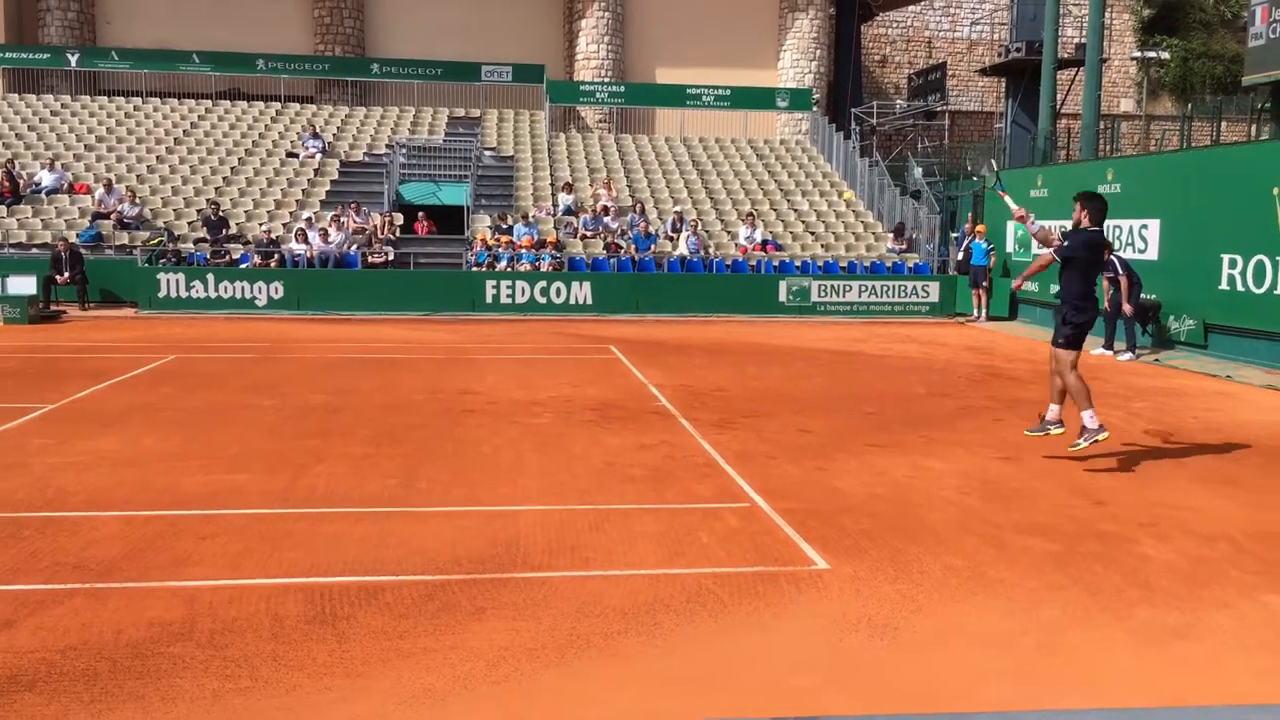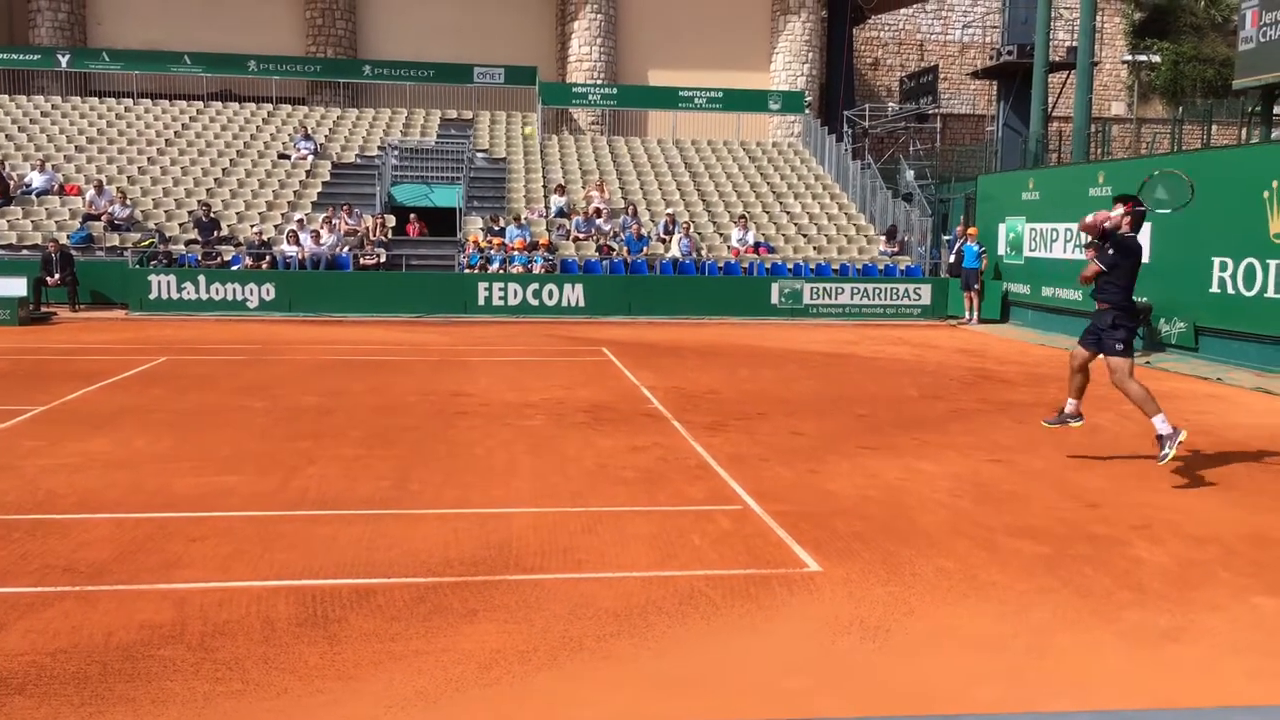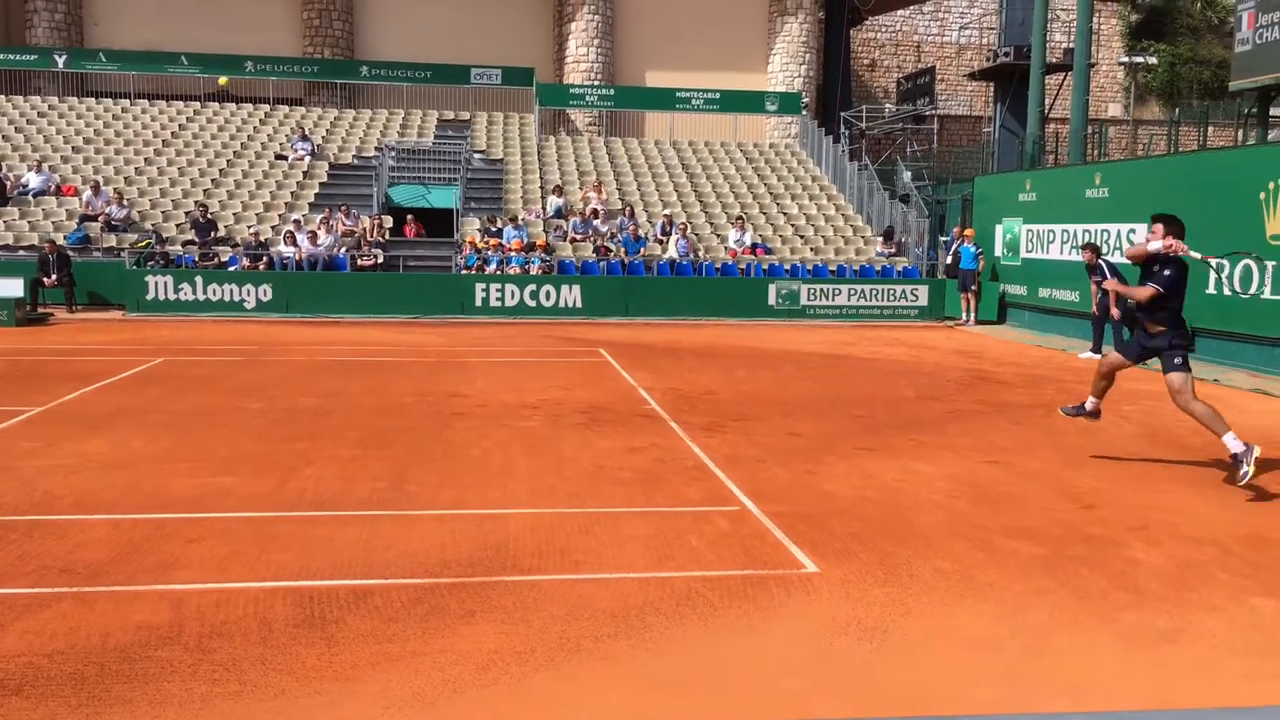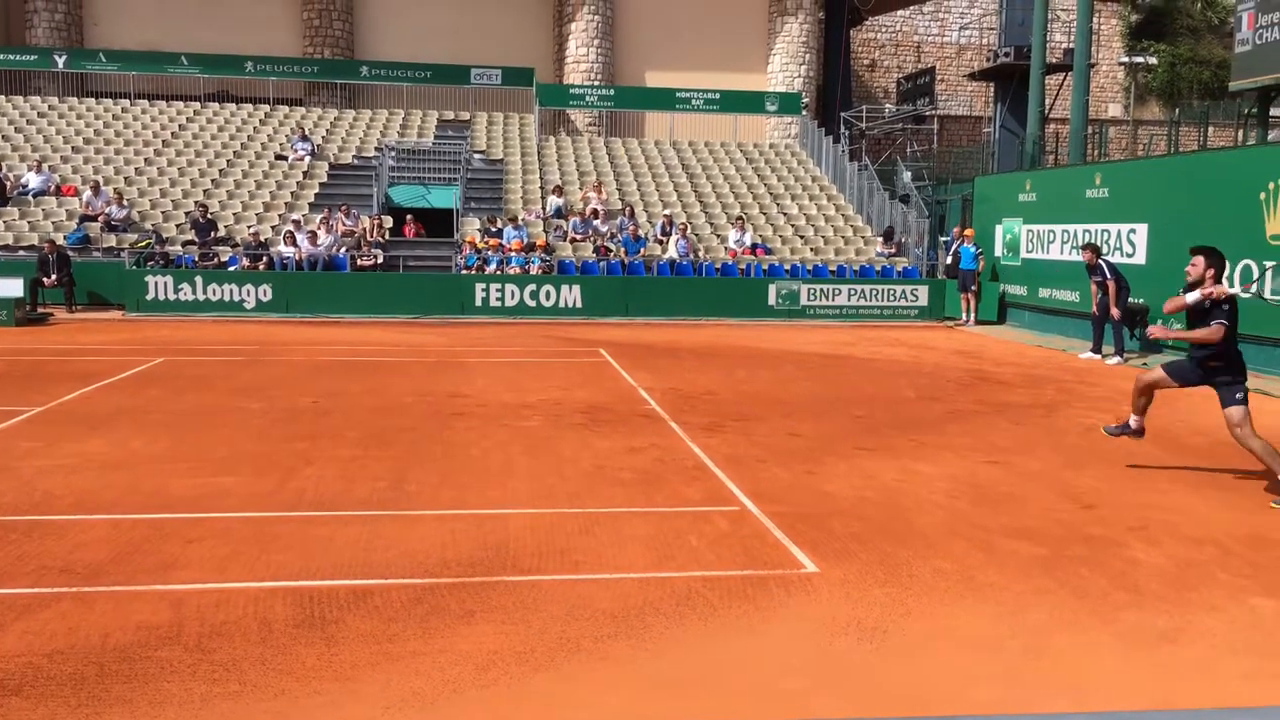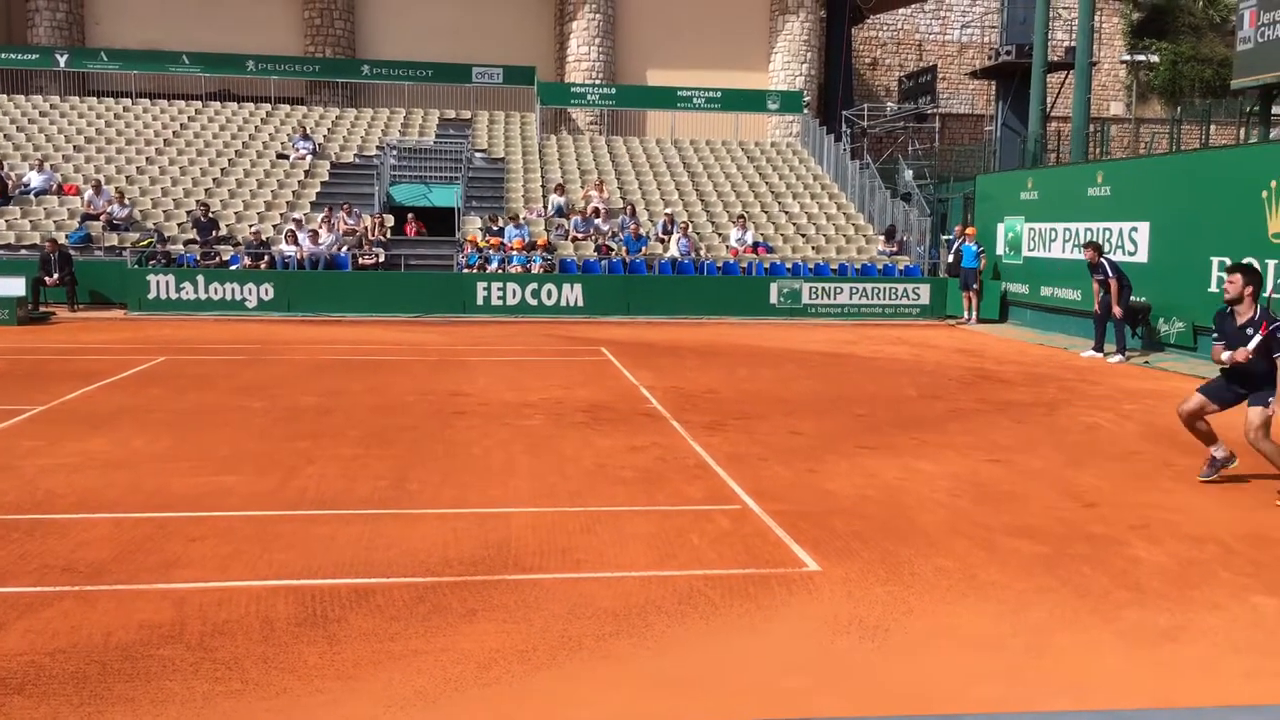
dt=0.1s
person 1, frame 1
left shoulder: (1080, 238)
right shoulder: (1095, 239)
left elbow: (1044, 261)
right elbow: (1053, 241)
left wrist: (1021, 278)
right wrist: (1028, 222)
left hip: (1074, 310)
right hip: (1081, 308)
left knee: (1066, 369)
right knee: (1056, 366)
left ankle: (1093, 426)
right ankle: (1053, 419)
person 1, frame 2
left shoulder: (1125, 245)
right shoulder: (1112, 237)
left elbow: (1087, 273)
right elbow: (1086, 226)
left wrist: (1091, 257)
right wrist: (1106, 218)
left hip: (1119, 319)
right hip: (1103, 316)
left knee: (1122, 379)
right knee: (1077, 363)
left ankle: (1166, 432)
right ankle: (1072, 411)
person 1, frame 3
left shoulder: (1174, 266)
right shoulder: (1154, 258)
left elbow: (1143, 296)
right elbow: (1130, 253)
left wrist: (1118, 287)
right wrist: (1160, 246)
left hip: (1170, 338)
right hip: (1146, 334)
left knee: (1185, 400)
right knee: (1105, 366)
left ankle: (1240, 451)
right ankle: (1091, 407)
person 1, frame 4
left shoulder: (1225, 301)
right shoulder: (1193, 294)
left elbow: (1214, 333)
right elbow: (1168, 308)
left wrist: (1169, 333)
right wrist: (1199, 293)
left hip: (1227, 372)
right hip: (1197, 365)
left knee: (1242, 432)
right knee: (1143, 382)
right ankle: (1134, 425)
person 1, frame 5
right shoulder: (1223, 315)
right elbow: (1216, 355)
right wrist: (1231, 357)
left hip: (1261, 387)
right hip: (1232, 379)
left knee: (1255, 435)
right knee: (1187, 412)
right ankle: (1220, 454)
